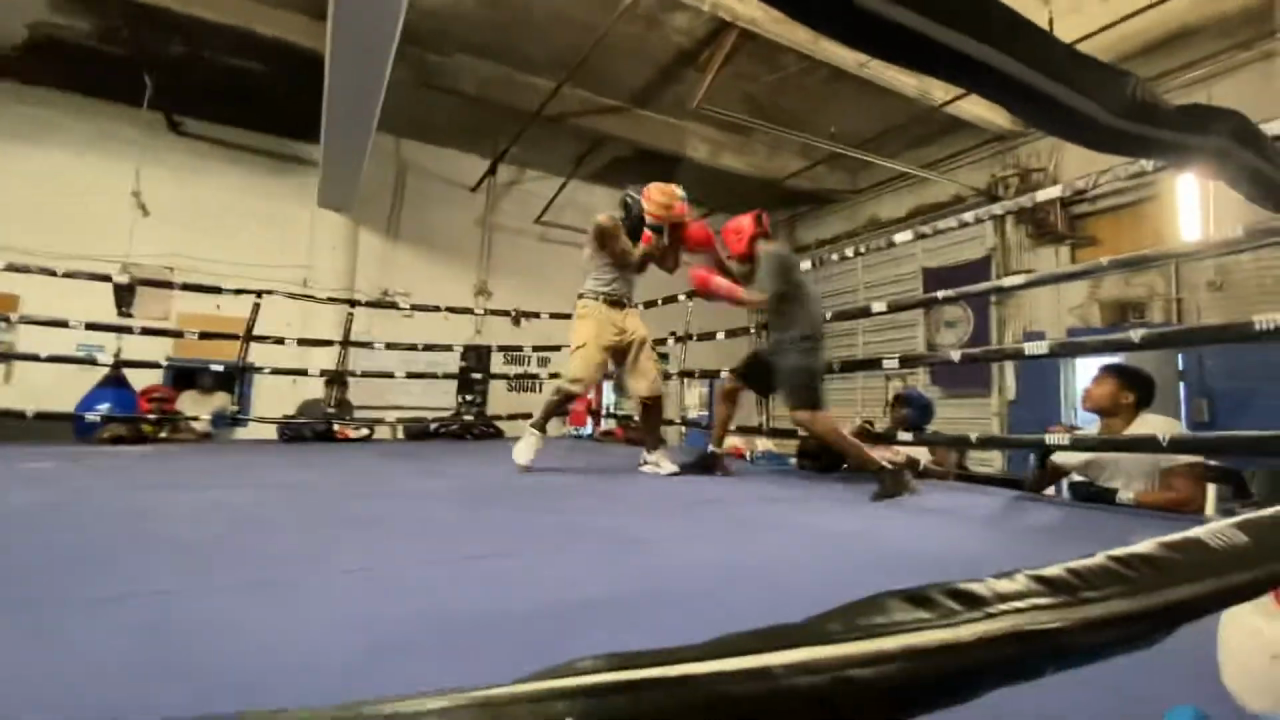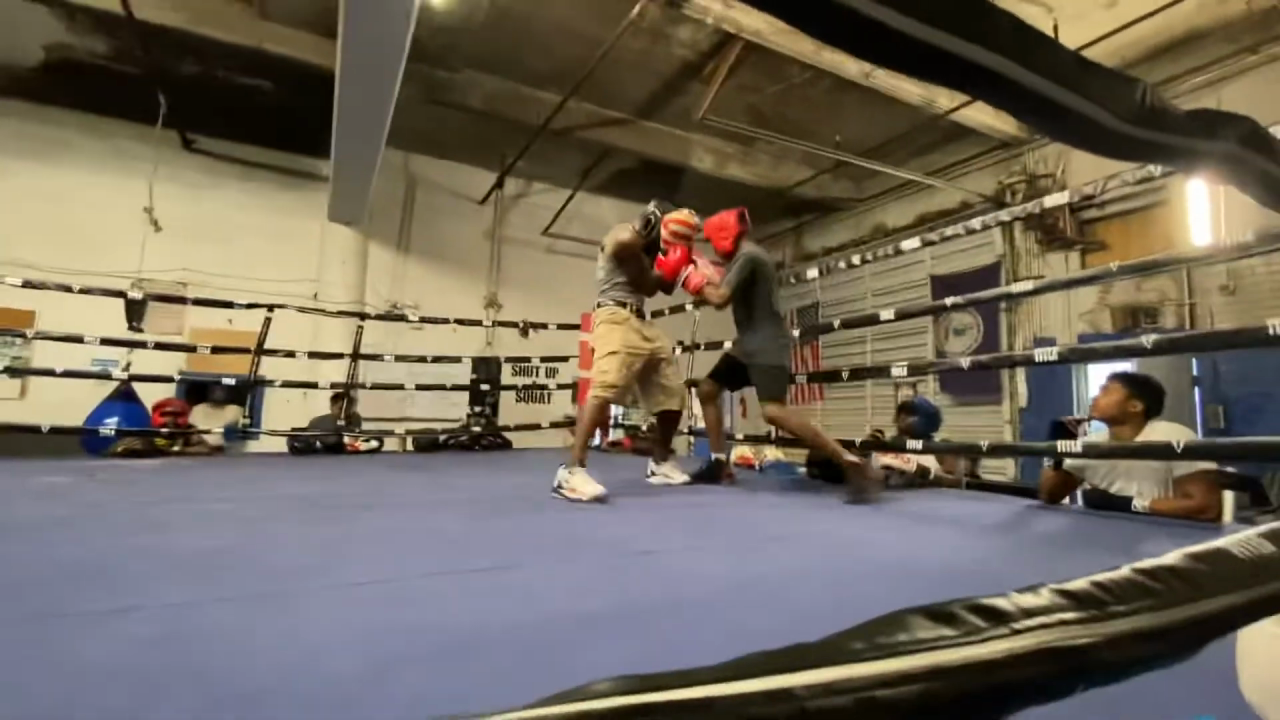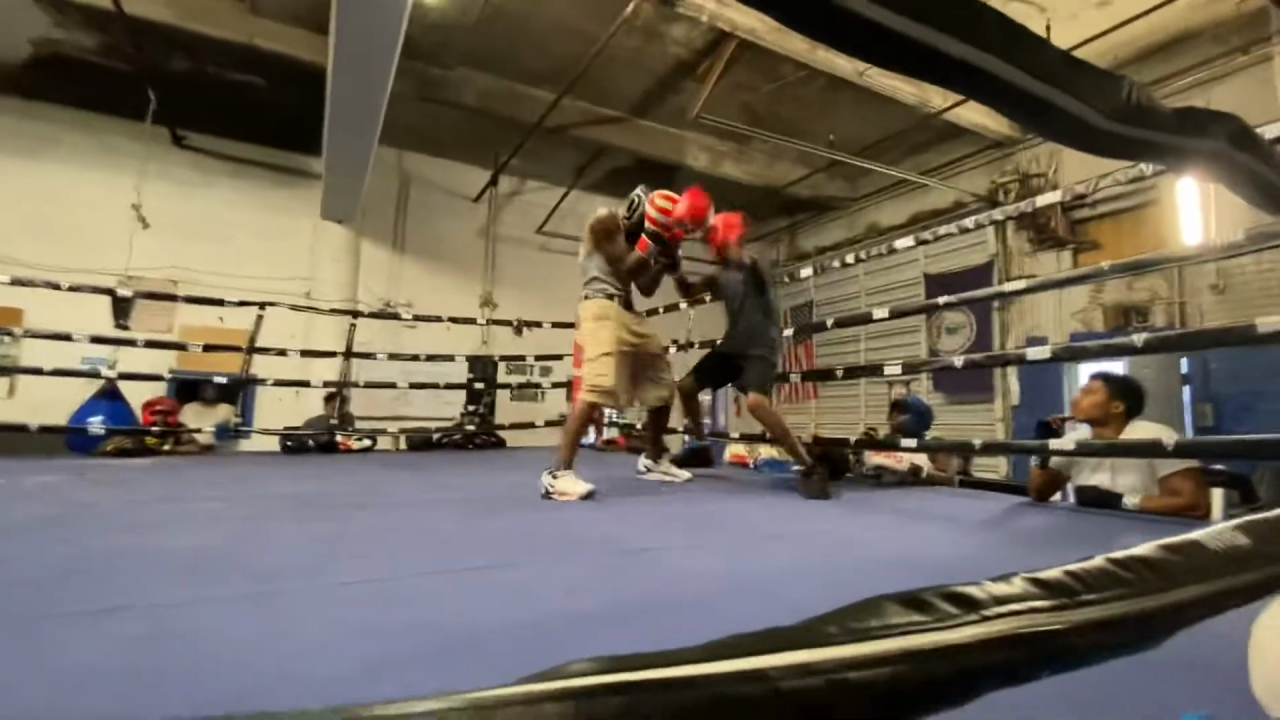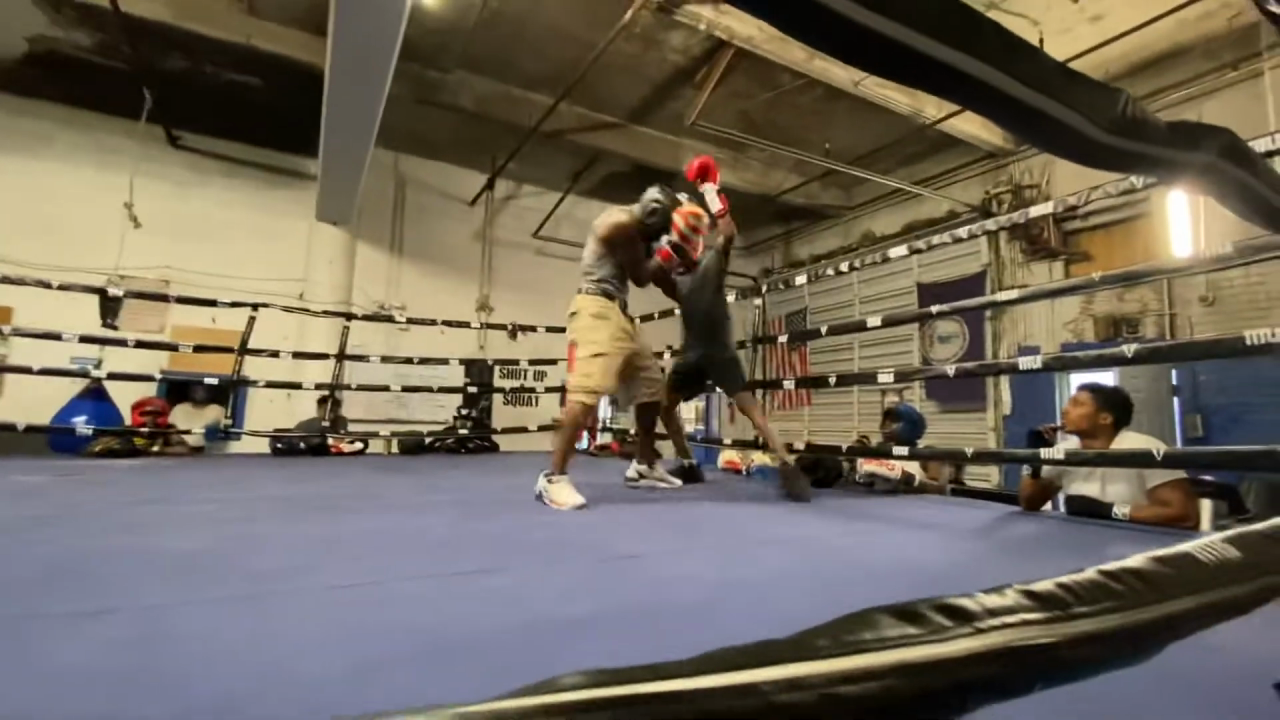
dt=0.2s
person 1, frame 1
left shoulder: (639, 234)
right shoulder: (606, 224)
left elbow: (669, 264)
right elbow: (636, 262)
left wrist: (673, 225)
right wrist: (654, 228)
left hip: (626, 312)
right hip: (595, 308)
left knee: (651, 383)
right knee: (579, 379)
left ankle: (653, 452)
right ankle: (536, 430)
person 1, frame 2
left shoulder: (644, 242)
right shoulder: (625, 239)
left elbow: (666, 287)
right elbow: (647, 287)
left wrist: (679, 254)
right wrist: (668, 254)
left hip: (641, 322)
right hip: (616, 318)
left knee: (673, 395)
right knee: (606, 386)
left ankle: (660, 462)
right ankle: (572, 470)
person 1, frame 3
left shoulder: (633, 234)
right shoulder: (606, 220)
left elbow: (647, 289)
right elbow: (627, 270)
left wrist: (666, 254)
right wrist: (651, 237)
left hip: (628, 314)
right hip: (602, 310)
left knee: (662, 388)
right knee: (598, 387)
left ankle: (654, 458)
right ankle: (558, 473)
person 1, frame 4
left shoulder: (638, 228)
right shoulder: (622, 222)
left elbow: (658, 277)
right elbow: (640, 277)
left wrist: (676, 254)
right wrist: (672, 247)
left hip: (616, 312)
right hip: (596, 309)
left knee: (649, 386)
right knee: (588, 390)
left ankle: (644, 465)
right ankle: (553, 478)
person 2, frame 1
left shoulder: (772, 255)
right shoulder: (762, 259)
left elbow: (761, 300)
right elbow: (737, 282)
left wrist: (719, 285)
left hip: (798, 346)
right hip: (779, 345)
left knee: (805, 416)
right knee: (726, 389)
left ankle: (887, 471)
right ankle: (714, 456)
person 2, frame 2
left shoulder: (748, 256)
right shoulder: (743, 258)
left elbow: (720, 298)
right elbow: (720, 283)
left wrist: (691, 279)
right wrist: (700, 265)
left hip: (767, 348)
right hip: (748, 345)
left knee: (774, 412)
right knee: (707, 390)
left ankle: (850, 464)
right ankle: (719, 463)
person 2, frame 3
left shoulder: (747, 260)
right shoulder: (719, 274)
left elbow: (738, 256)
right elbow: (688, 291)
left wrist: (711, 222)
right wrist: (673, 269)
left hip: (760, 347)
right hip: (734, 343)
left knee: (756, 403)
right knee: (686, 386)
left ankle: (810, 470)
right ankle: (700, 447)
person 2, frame 4
left shoulder: (712, 264)
right shoulder: (679, 283)
left elbow: (728, 234)
left wrist: (710, 189)
left hip: (719, 351)
right hip: (690, 353)
left knee: (746, 402)
right knee: (666, 403)
left ankle: (788, 467)
right ankle: (687, 464)
